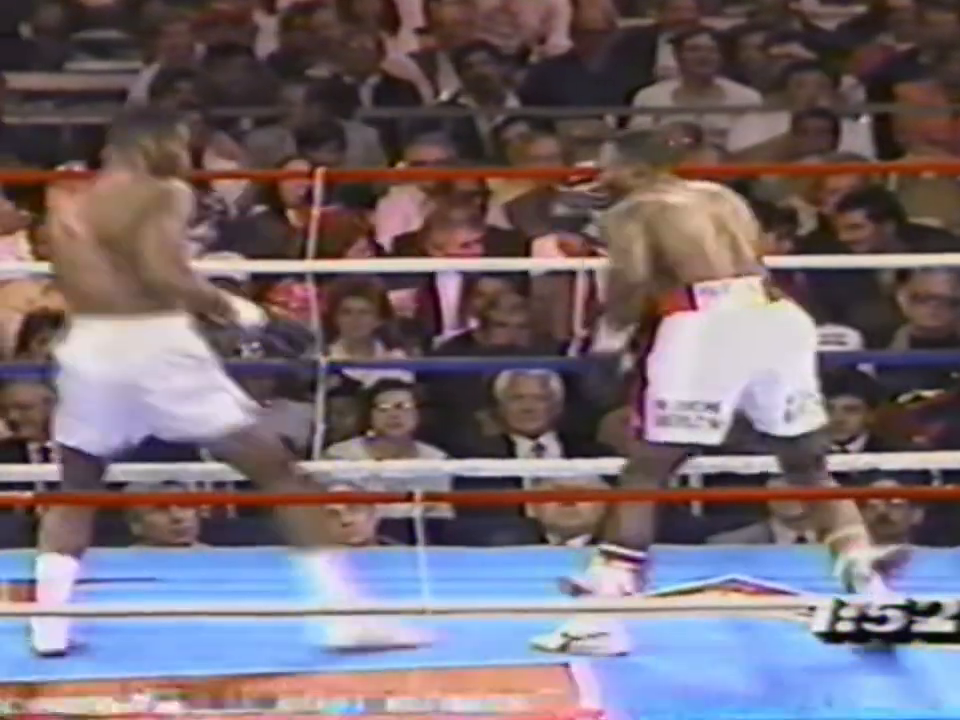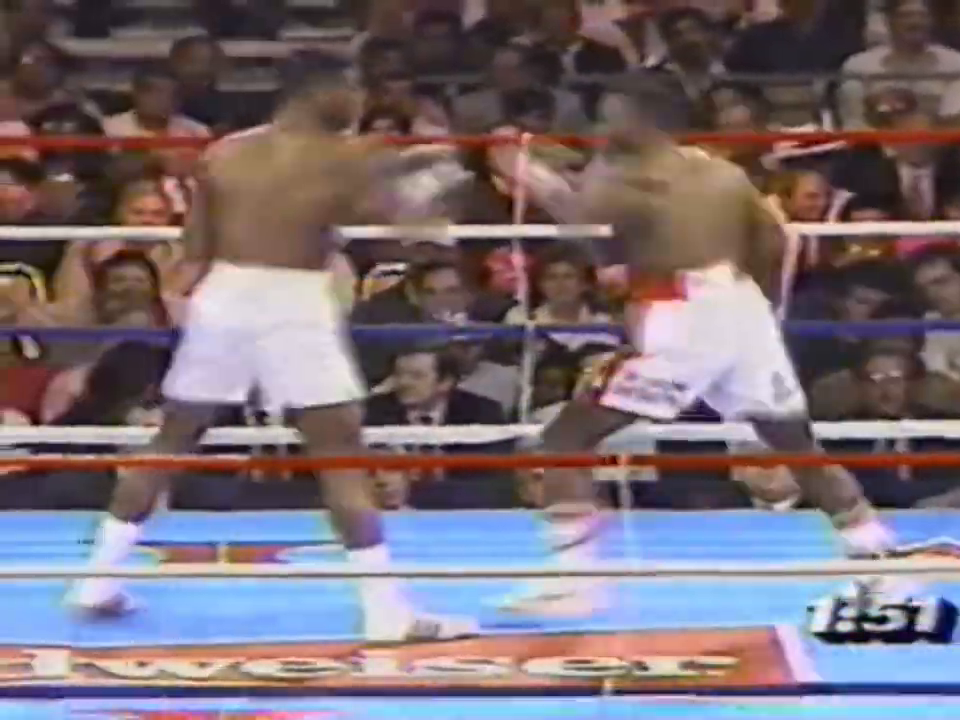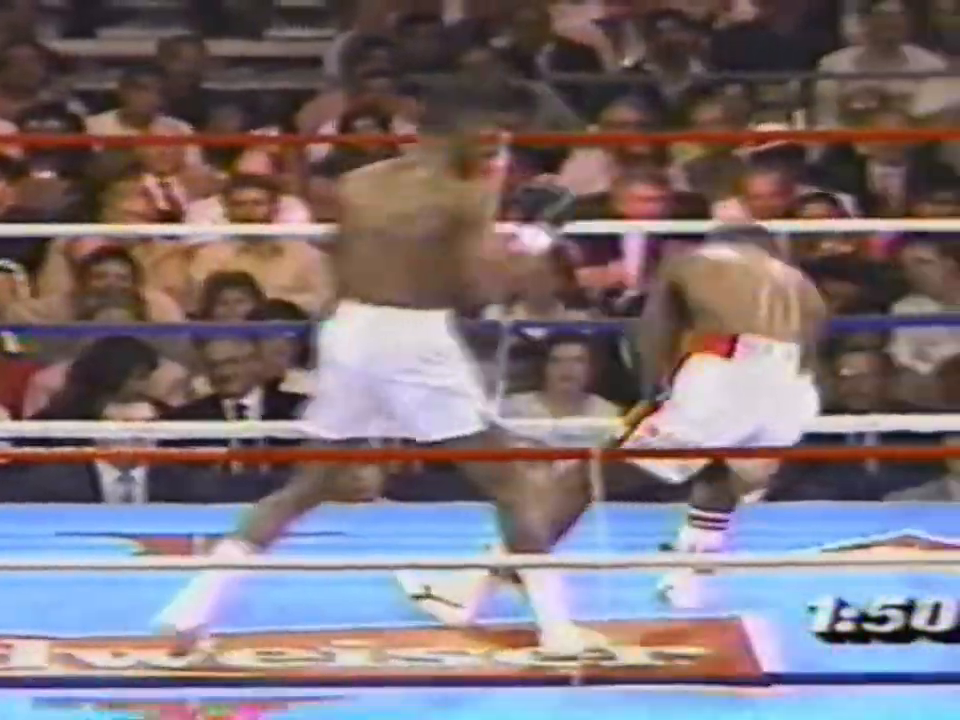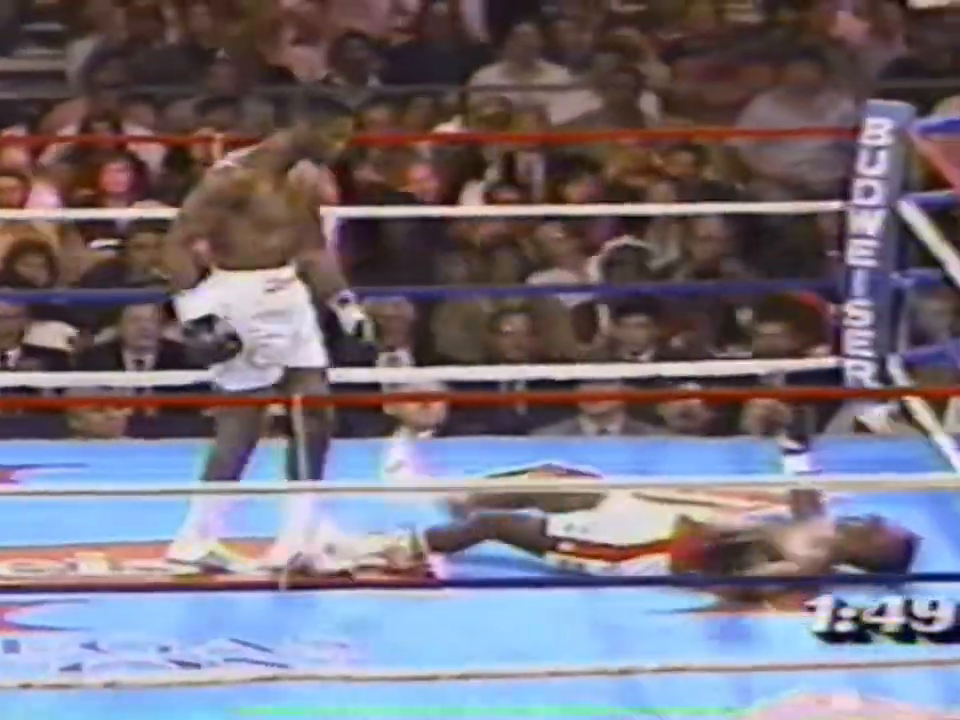
dt=1s
person 1, frame 1
left shoulder: (63, 211)
right shoulder: (165, 195)
right elbow: (165, 274)
right wrist: (241, 311)
left hip: (89, 356)
right hip: (163, 351)
left knee: (75, 490)
right knee: (281, 476)
left ankle: (52, 620)
right ankle: (348, 616)
person 1, frame 2
left shoulder: (220, 154)
right shoulder: (351, 153)
left elbow: (198, 247)
right elbow: (399, 213)
right wrist: (426, 181)
left hip: (222, 300)
right hip: (297, 310)
left knee: (171, 445)
right knee: (343, 462)
left ankle: (99, 584)
right ankle: (389, 615)
person 1, frame 3
left shoulder: (355, 185)
right shoulder: (466, 197)
right elbow: (494, 280)
left hip: (349, 337)
right hip: (418, 345)
left knee: (301, 491)
right knee: (511, 487)
left ankle: (188, 615)
right ankle: (559, 628)
person 1, frame 4
left shoulder: (308, 182)
right shoulder: (235, 176)
left elbow: (316, 249)
right elbow: (179, 242)
left wrist: (345, 304)
right wrist: (195, 311)
left hip: (288, 295)
right hip: (238, 298)
left knee: (317, 418)
right knee: (242, 424)
left ankle: (296, 540)
right ankle: (194, 540)
person 2, frame 1
left shoulder: (632, 211)
right shoulder: (726, 198)
left elbow: (632, 277)
left wrist: (610, 333)
left hip: (702, 329)
right hip: (776, 320)
left knee: (644, 473)
right knee: (809, 469)
left ankle: (605, 616)
right ankle: (872, 592)
person 2, frame 2
left shoulder: (635, 171)
right shoulder: (722, 171)
left elbow: (576, 210)
right elbow: (772, 241)
left wrist: (527, 172)
left hip: (678, 320)
right hip: (741, 309)
left knee: (567, 437)
right knee: (793, 446)
left ankle: (573, 576)
person 2, frame 3
left shoulder: (693, 260)
right shoulder: (804, 286)
left elbow: (654, 351)
left hip: (722, 374)
right hip: (789, 392)
left knee: (586, 478)
right knee: (726, 470)
right ankle: (690, 577)
person 2, frame 4
left shoulder: (816, 558)
right shoulder: (825, 529)
left elbow: (764, 572)
right elbow: (804, 502)
left wrist: (733, 563)
left hip: (670, 550)
right hip: (675, 523)
left knee: (502, 524)
right knee: (554, 491)
right ankle: (464, 499)
